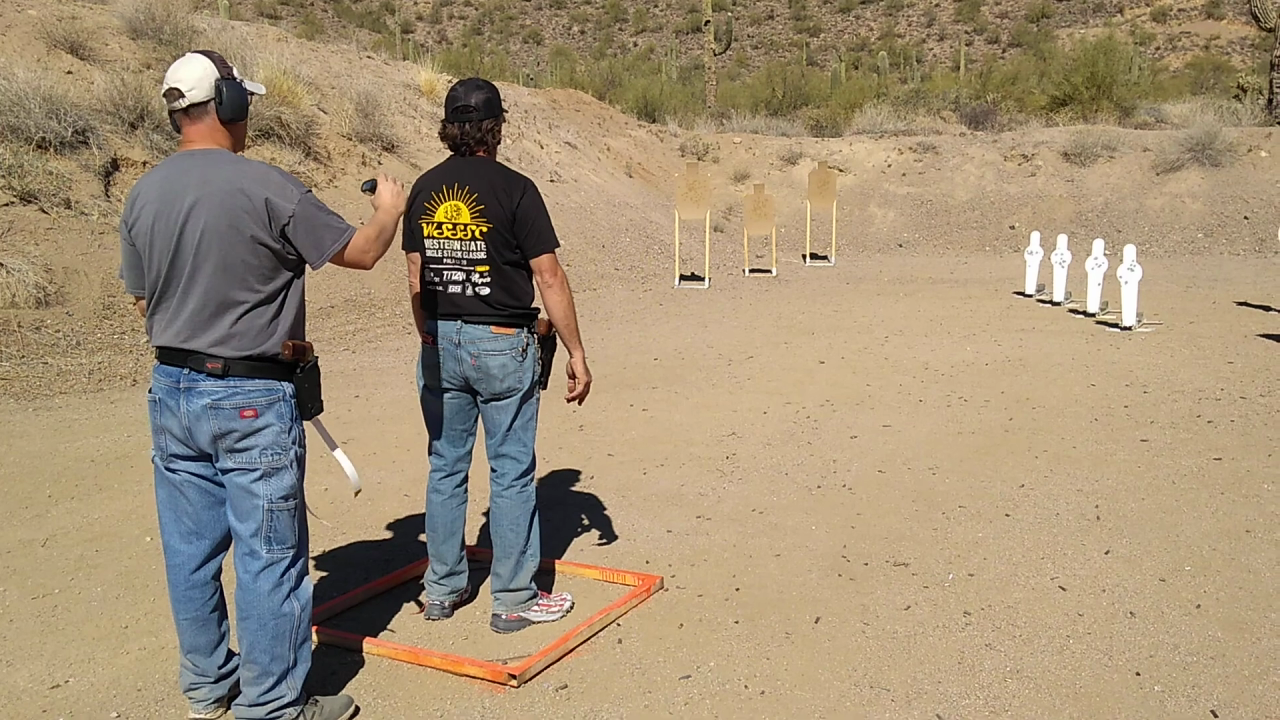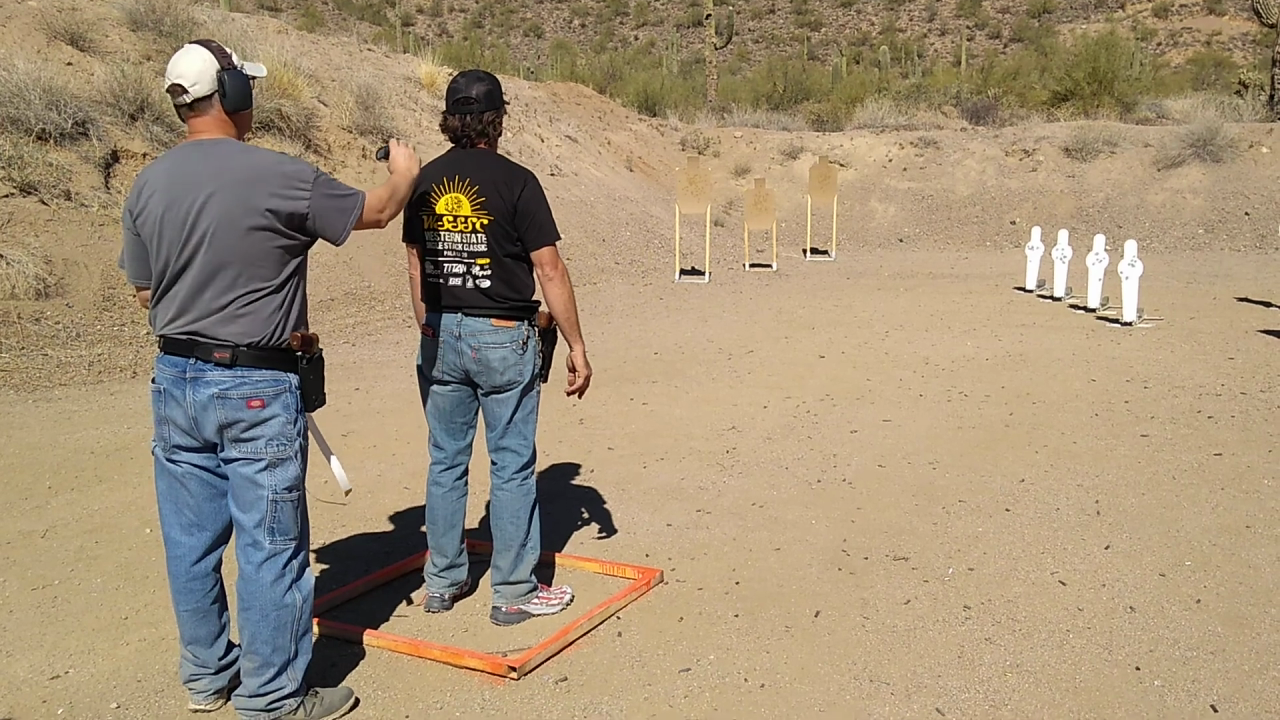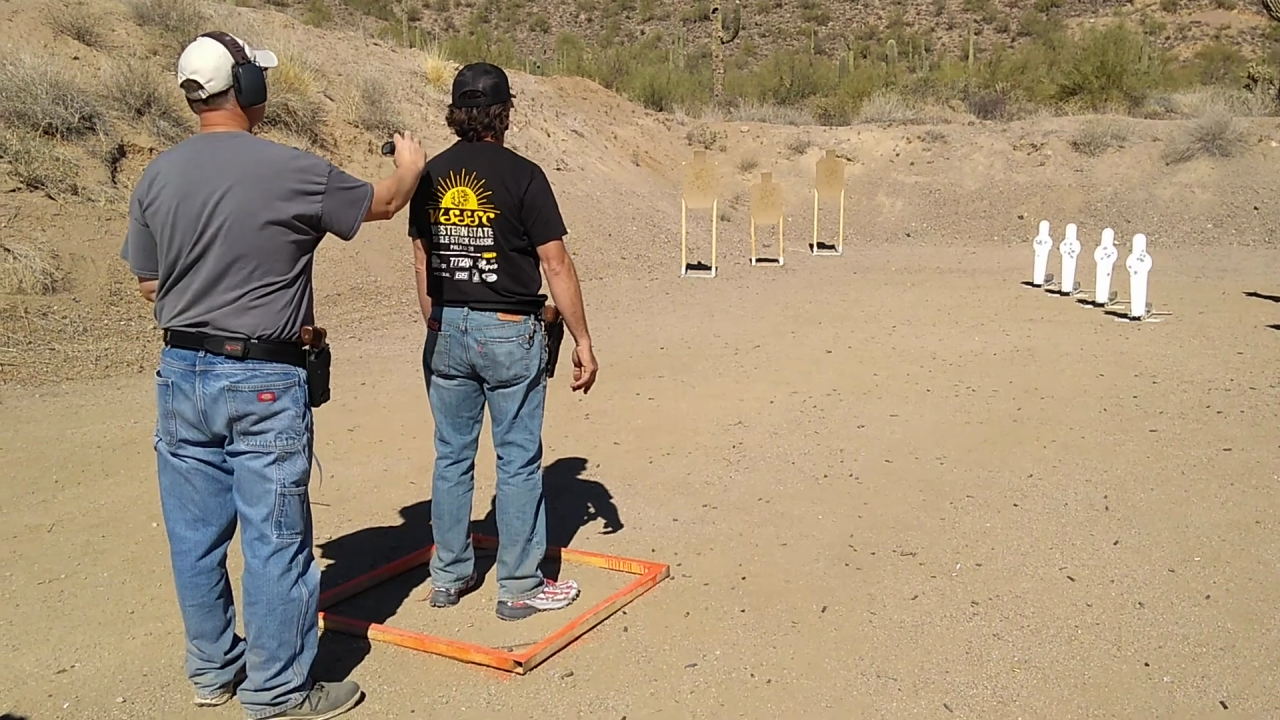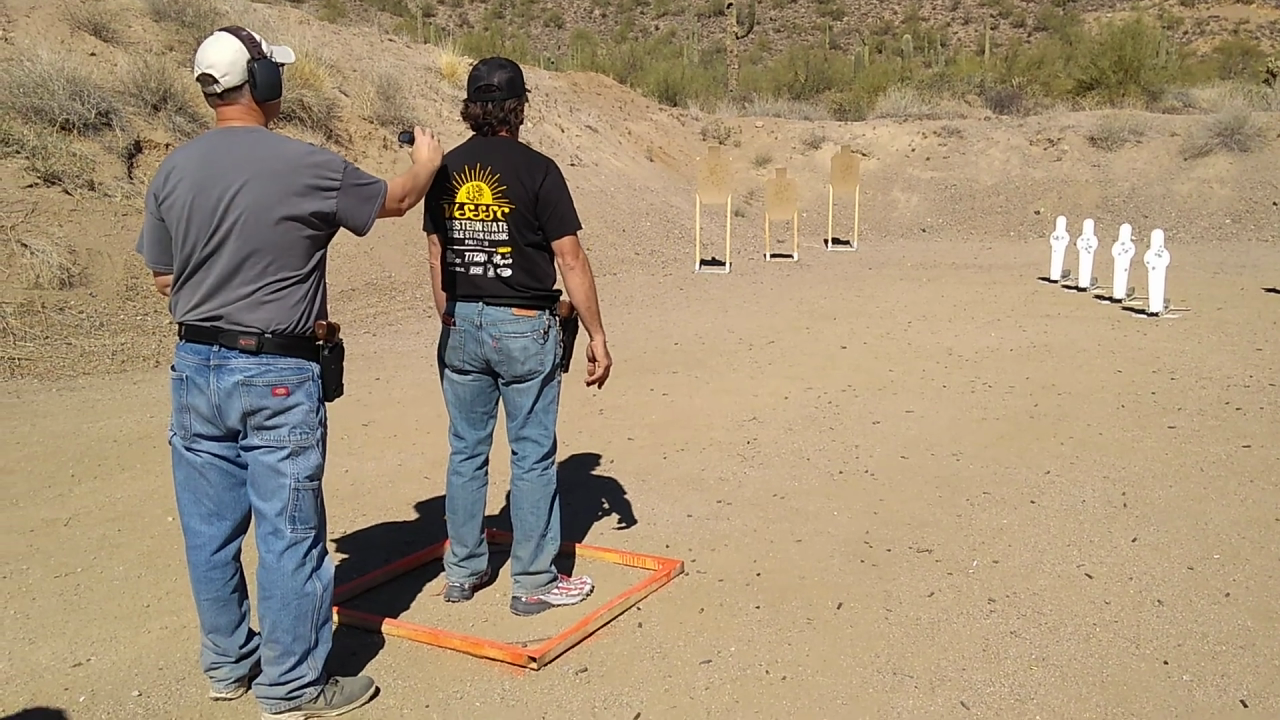
dt=0.5s
person 1, frame 1
left shoulder: (143, 194)
right shoulder: (266, 188)
left elbow: (144, 300)
right elbow: (362, 252)
right wrist: (390, 209)
left hip: (171, 389)
right hip: (251, 399)
left knee: (190, 548)
right knee: (268, 555)
person 1, frame 2
left shoulder: (146, 185)
right shoulder: (278, 177)
left elbow: (144, 292)
right elbow: (375, 211)
right wrist: (404, 173)
left hip: (175, 380)
right hip: (255, 389)
left knee: (191, 539)
right knee: (268, 544)
person 1, frame 3
left shoulder: (155, 176)
right shoulder: (293, 171)
left elbow: (149, 284)
right elbow: (381, 204)
right wrist: (410, 167)
left hip: (181, 373)
right hip: (263, 382)
left knee: (196, 533)
right knee: (274, 539)
person 1, frame 4
left shoulder: (172, 170)
right shoulder: (307, 167)
left elbow: (164, 279)
right elbow: (395, 200)
right wrist: (427, 162)
left hip: (196, 368)
right hip: (277, 376)
left knee: (210, 527)
right knee: (288, 532)
left ankle: (228, 662)
person 2, frame 1
left shoulder: (424, 189)
right shoulder: (514, 189)
left elbow: (416, 275)
right elbow: (549, 277)
right wrist: (576, 353)
left hip: (441, 343)
right hip: (502, 343)
left knee: (445, 468)
right knee: (511, 473)
left ankle: (442, 588)
right ankle: (514, 599)
person 2, frame 2
left shoulder: (424, 181)
right shoulder: (515, 182)
left elbow: (416, 267)
right elbow: (550, 271)
right wrist: (576, 346)
left hip: (442, 336)
right hip: (502, 336)
left knee: (445, 461)
right knee: (511, 466)
left ankle: (442, 581)
right ankle: (514, 592)
person 2, frame 3
left shoulder: (430, 175)
right shoulder: (521, 175)
left elbow: (422, 261)
right elbow: (556, 265)
right wrist: (583, 341)
left hip: (447, 329)
right hip: (509, 331)
left knee: (452, 456)
right knee: (518, 460)
left ankle: (448, 575)
right ankle: (520, 587)
person 2, frame 4
left shoulder: (445, 169)
right shoulder: (537, 169)
left elbow: (436, 257)
right elbow: (570, 260)
right wrist: (597, 336)
left hip: (462, 324)
right hip: (524, 327)
left knee: (466, 451)
right knee: (532, 455)
left ankle: (463, 570)
right ankle: (533, 582)
